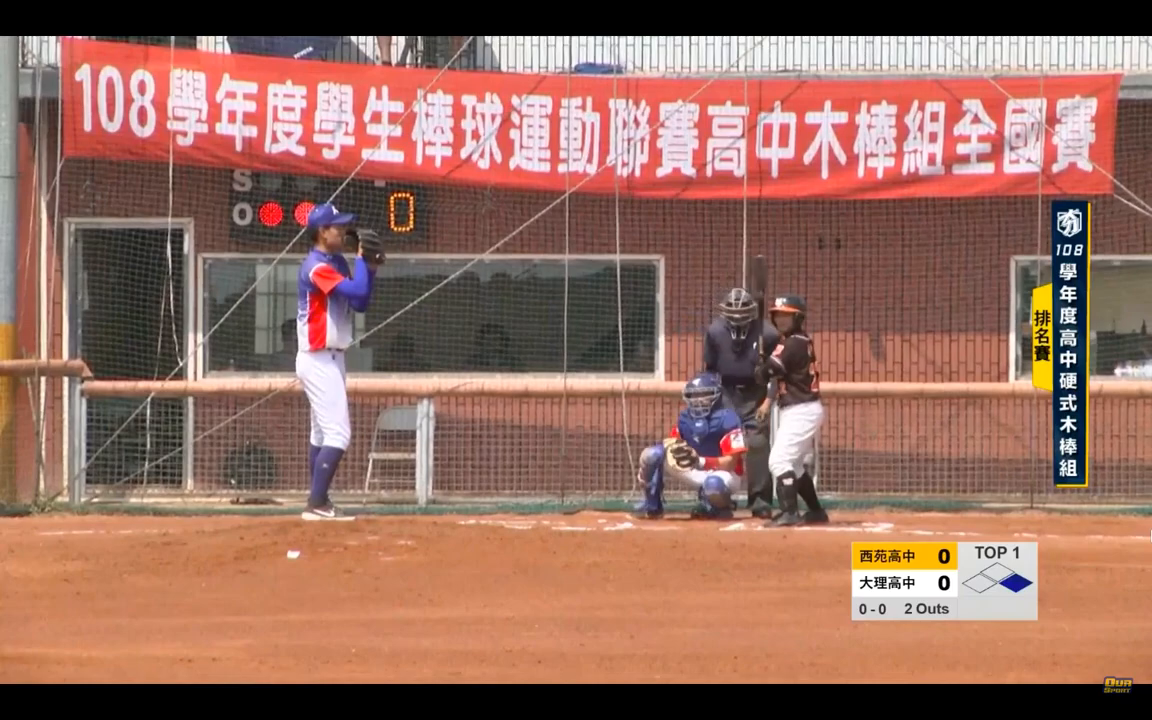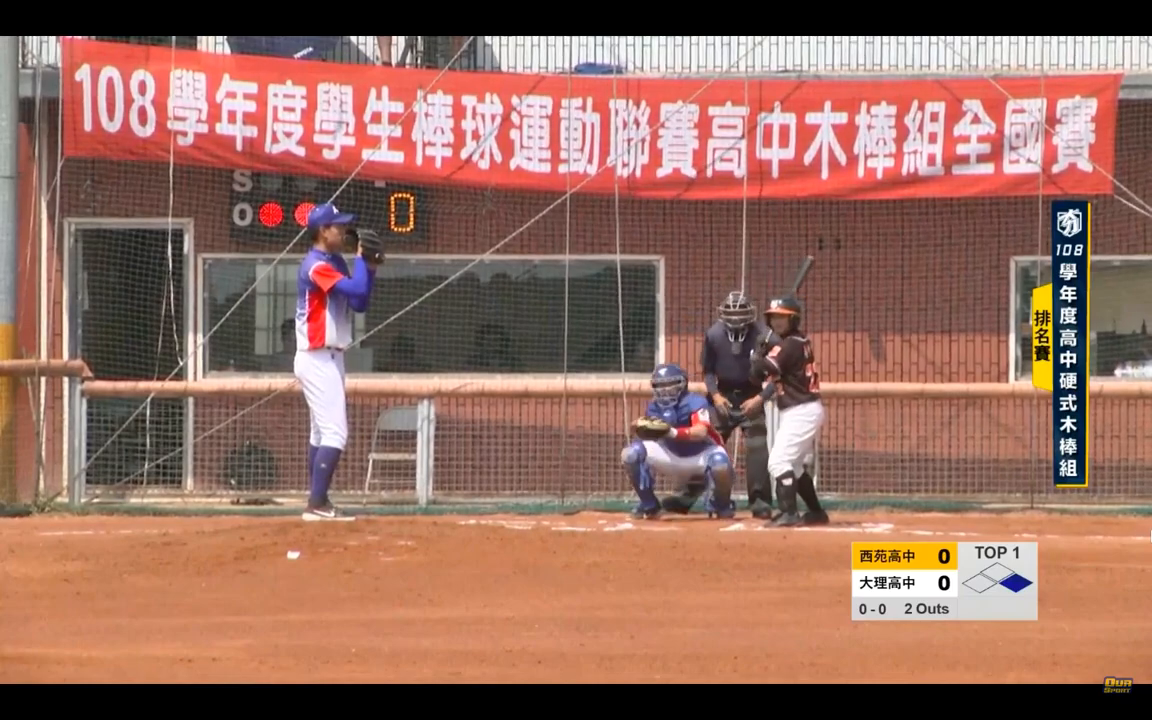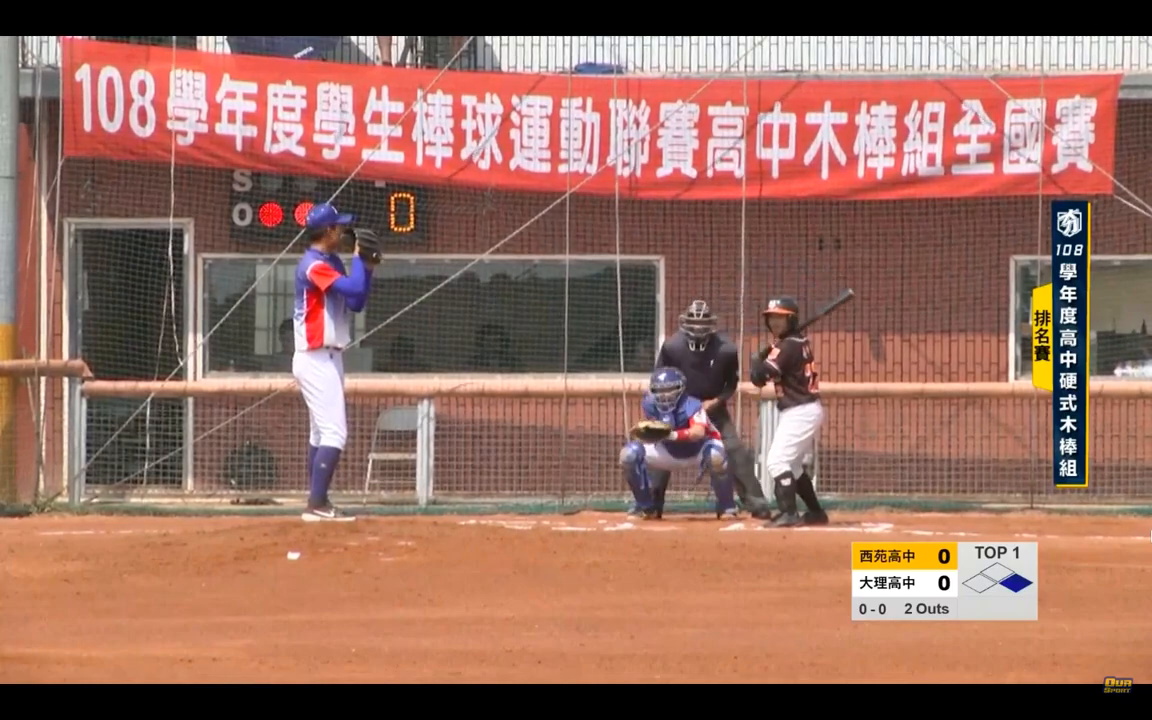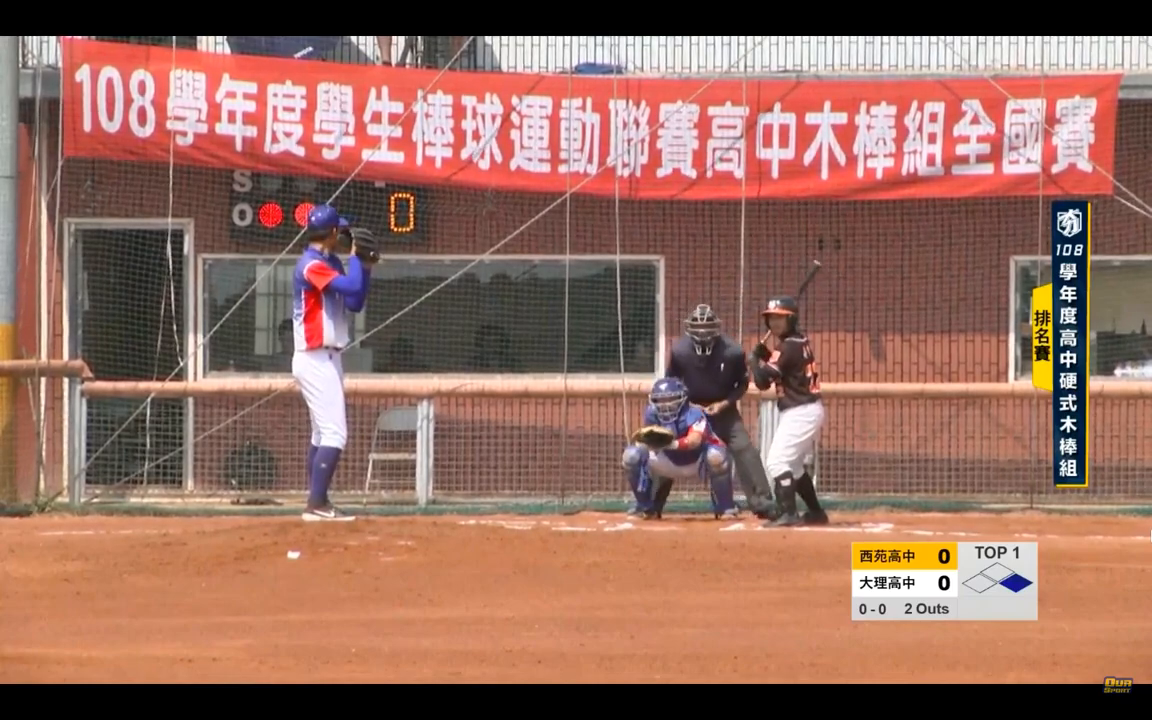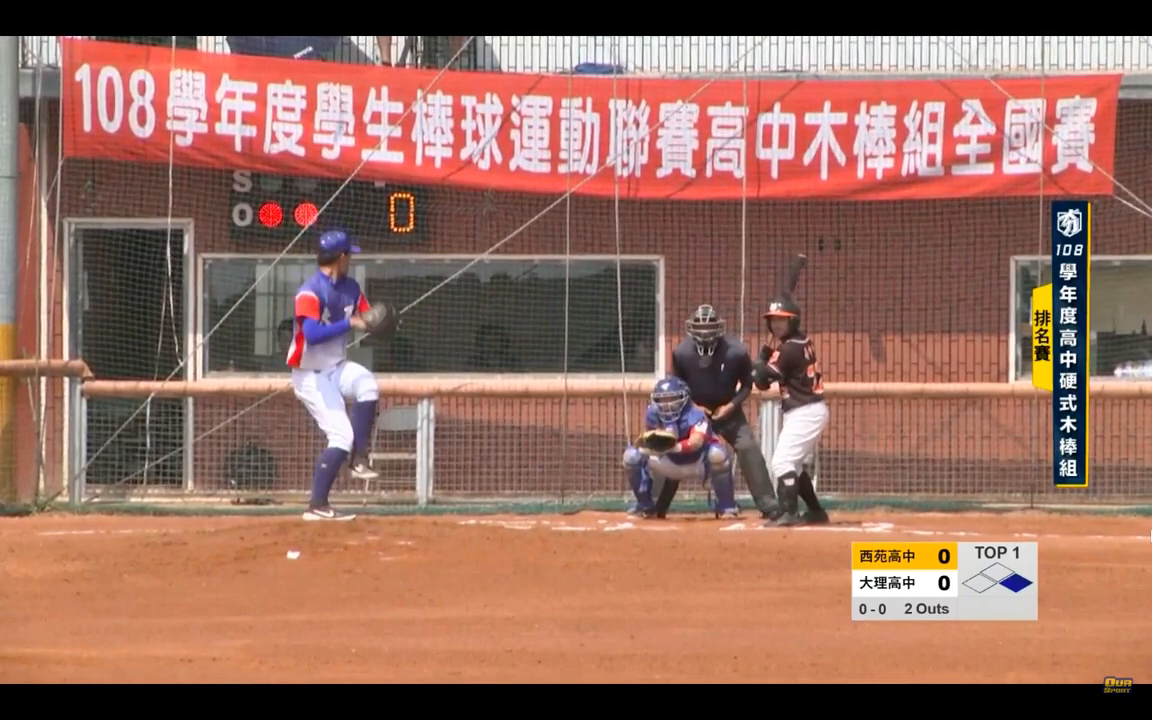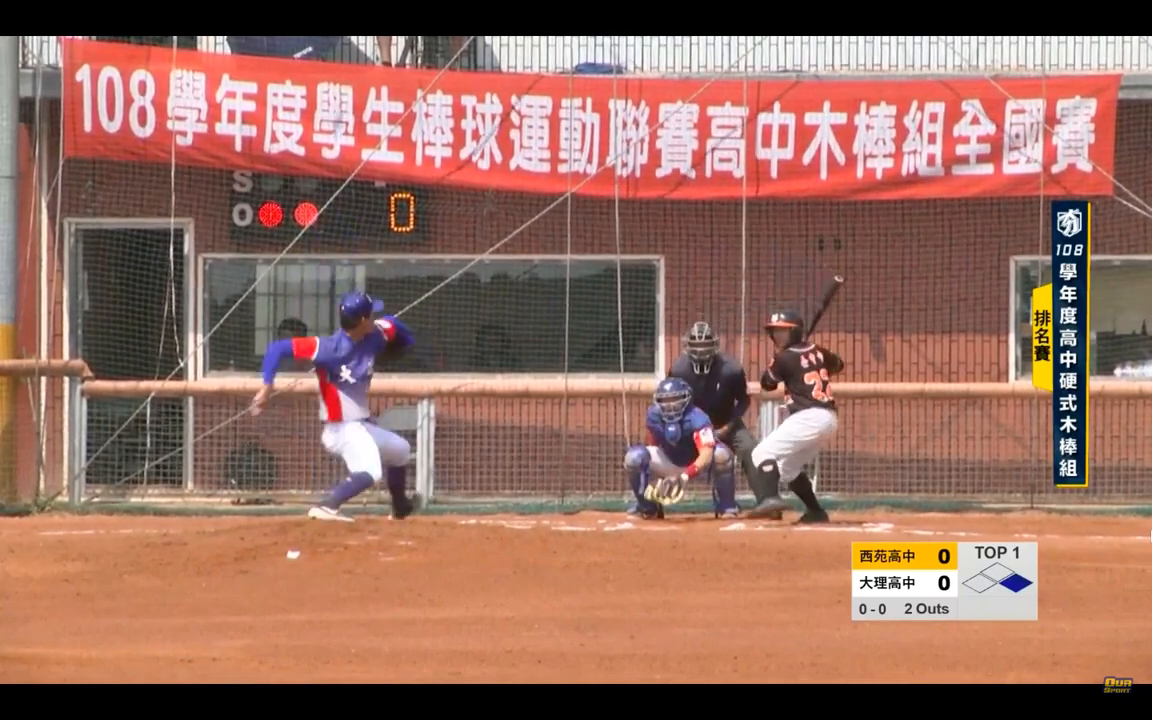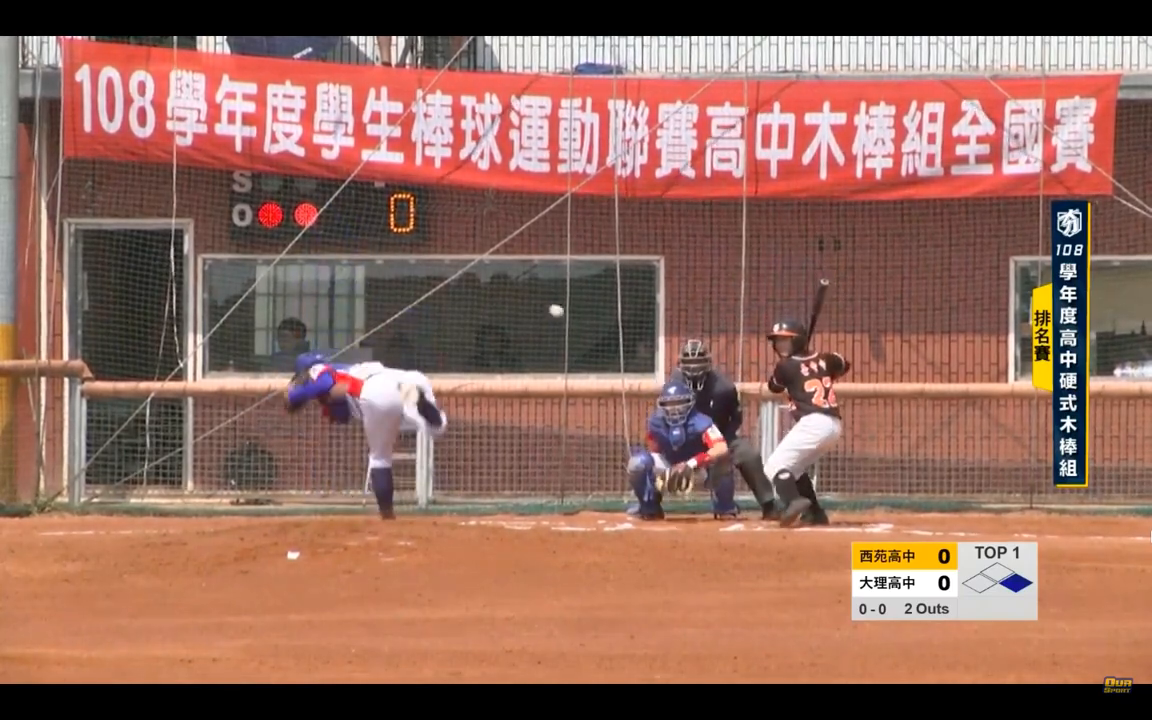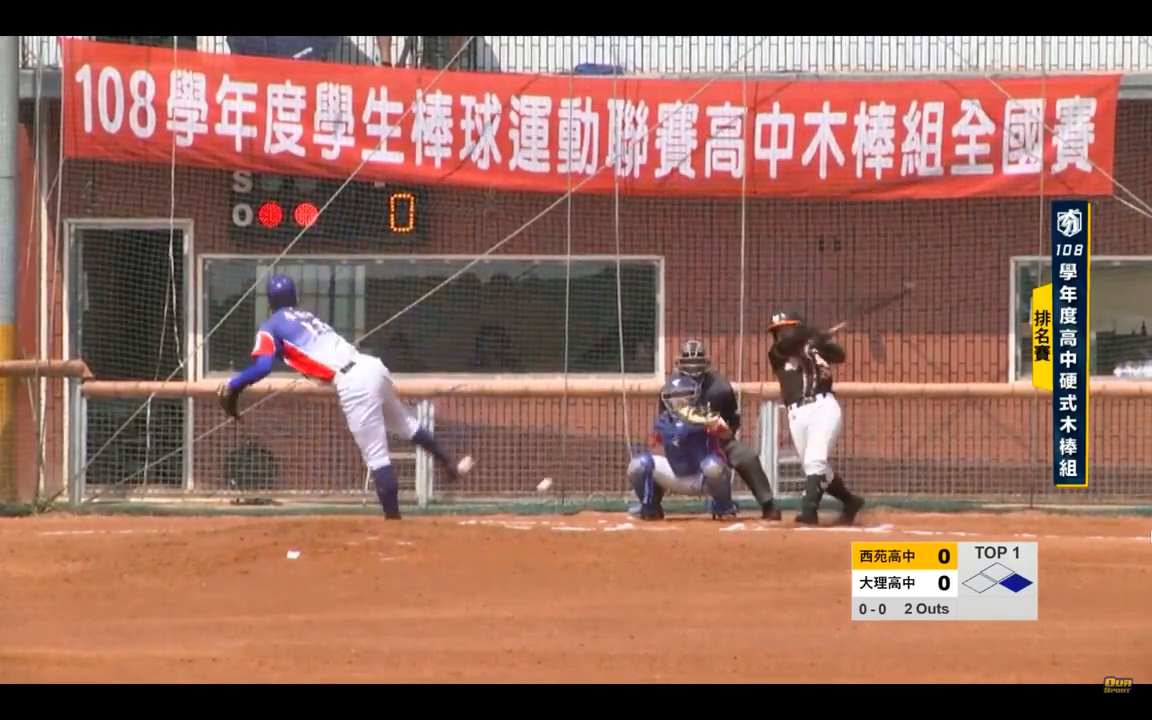
dt=0.4s
person 1, frame 1
left shoulder: (337, 263)
right shoulder: (316, 266)
left elbow: (360, 304)
right elbow: (357, 292)
left wrist: (370, 268)
right wrist: (361, 258)
left hip: (329, 359)
right hip: (319, 361)
left knee: (322, 434)
right knee: (337, 434)
left ankle: (319, 502)
right ankle: (316, 505)
person 1, frame 2
left shoulder: (336, 263)
right shoulder: (316, 265)
left elbow: (360, 304)
right elbow: (357, 290)
left wrist: (370, 267)
right wrist: (360, 257)
left hip: (329, 359)
right hip: (317, 360)
left knee: (322, 433)
right knee: (334, 433)
left ankle: (319, 502)
right ankle: (316, 505)
person 1, frame 3
left shoulder: (332, 263)
right shoulder: (314, 265)
left elbow: (356, 303)
right elbow: (354, 289)
left wrist: (367, 267)
right wrist: (357, 257)
left hip: (328, 359)
right hip: (316, 360)
left knee: (321, 433)
right knee: (334, 433)
left ankle: (319, 502)
right ankle: (316, 505)
person 1, frame 4
left shoulder: (331, 262)
right shoulder: (310, 264)
left elbow: (355, 304)
right elbow: (352, 287)
left wrist: (365, 267)
right wrist: (355, 256)
left hip: (328, 359)
right hip: (315, 360)
left knee: (324, 434)
right knee: (335, 434)
left ankle: (319, 501)
right ankle: (316, 505)
person 1, frame 5
left shoulder: (350, 286)
right shoulder: (310, 291)
left elbow: (366, 320)
right elbow: (313, 335)
right wrist: (350, 324)
left hip: (337, 367)
right hip: (310, 375)
left knee: (368, 387)
right knee: (341, 436)
left ankle: (358, 457)
right ankle: (317, 506)
person 1, frame 6
left shoulder: (374, 335)
right shoulder: (327, 348)
left elbow: (399, 333)
right elbow: (277, 347)
right wrist: (267, 386)
left hip: (361, 424)
right hip: (343, 427)
left knee: (401, 450)
right knee: (370, 472)
left ankle: (401, 506)
right ankle: (327, 507)
person 1, frame 7
left shoulder: (318, 369)
left elbow: (326, 383)
left wrist: (294, 394)
left hip: (377, 393)
right hip: (407, 381)
left knee: (379, 457)
right knee: (436, 426)
left ankle: (386, 514)
right ankle: (417, 398)
person 1, frame 8
left shoulder: (270, 327)
right shoulder: (307, 316)
left elbow: (263, 367)
left wrist: (232, 385)
left hip: (356, 385)
right hip: (371, 367)
left knee: (376, 456)
right knee: (405, 426)
left ankle: (393, 518)
right ankle: (450, 464)
person 2, frame 1
left shoulder: (792, 343)
right shoulder: (800, 341)
left elbow: (765, 374)
right elbow: (781, 370)
left wrist: (761, 365)
right wrist: (769, 361)
left hip: (800, 411)
right hip: (802, 410)
left knee: (779, 460)
right knee: (794, 464)
left ankle: (789, 513)
right ankle: (816, 511)
person 2, frame 2
left shoulder: (789, 345)
right shoulder: (800, 341)
left elbow: (759, 373)
right elbow: (780, 368)
left wrist: (760, 353)
right wrist: (768, 352)
left hip: (800, 412)
right hip: (806, 410)
left knee: (779, 461)
right knee: (793, 464)
left ankle: (789, 514)
right ankle: (816, 512)
person 2, frame 3
left shoulder: (787, 346)
right shoulder: (799, 341)
left elbow: (759, 377)
left wrist: (758, 359)
right wrist: (768, 357)
left hip: (799, 412)
right hip: (806, 410)
left knee: (777, 461)
right knee: (793, 465)
left ankle: (788, 513)
right ankle: (815, 511)
person 2, frame 4
left shoulder: (787, 346)
right shoulder: (800, 341)
left elbow: (762, 380)
left wrist: (756, 357)
right wrist: (766, 356)
left hip: (799, 413)
right hip: (809, 410)
left knee: (777, 462)
right knee: (793, 465)
left ankle: (788, 514)
right ankle: (816, 512)
person 2, frame 5
left shoulder: (788, 348)
right shoulder: (802, 342)
left elbow: (763, 381)
left wrist: (760, 360)
right wrist: (770, 356)
left hip: (804, 413)
right hip: (809, 411)
left knee: (782, 462)
right knee: (794, 464)
left ankle: (788, 514)
right ankle: (816, 512)
person 2, frame 6
left shoulder: (784, 357)
right shoulder: (817, 350)
left elbow: (767, 384)
right elbow: (838, 365)
left hip: (809, 417)
right hip: (827, 418)
left knee: (763, 453)
right knee: (789, 467)
right ankle: (816, 511)
person 2, frame 7
left shoulder: (786, 365)
right shoulder: (824, 359)
left elbow: (774, 386)
right elbow: (844, 365)
left hip: (815, 423)
right hip: (833, 425)
left knee: (775, 464)
right knee: (794, 468)
left ankle: (794, 502)
right ankle: (815, 512)
person 2, frame 8
left shoulder: (816, 347)
right shoulder: (778, 352)
left elbow: (839, 356)
right elbow: (787, 341)
left wrist: (822, 342)
right wrist: (811, 335)
left hip: (824, 407)
right hip: (798, 414)
left knee: (816, 460)
right knee: (815, 467)
left ankle: (808, 512)
right ankle: (851, 501)
person 3, frame 1
left shoulder: (767, 334)
right shoulder: (715, 331)
right elbow: (710, 368)
left wrist: (769, 399)
left hip: (755, 395)
right hip: (726, 394)
left knee: (758, 446)
left ankle: (760, 500)
person 3, frame 2
left shoulder: (764, 337)
right shoulder: (714, 335)
right elbow: (708, 370)
left wrist: (760, 399)
right wrist: (714, 395)
left hip: (751, 398)
right hip: (722, 396)
left knee: (757, 447)
left ankle: (760, 501)
right ankle: (688, 496)
person 3, frame 3
left shoulder: (725, 349)
right shoulder: (672, 346)
left elbow: (732, 384)
left wrist: (715, 401)
left hip: (715, 405)
left knee: (736, 449)
left ankle: (756, 502)
right ankle: (653, 504)
person 3, frame 4
left shoulder: (733, 351)
right shoulder: (680, 350)
left elbow: (743, 383)
left wrist: (725, 403)
left hip: (723, 409)
left knee: (744, 450)
left ankle: (763, 504)
person 3, frame 5
left shoulder: (736, 351)
right shoulder: (682, 352)
left elbow: (747, 384)
left wrist: (731, 405)
left hip: (728, 410)
left knee: (749, 449)
left ankle: (769, 506)
person 3, frame 6
left shoulder: (731, 368)
right shoulder: (679, 368)
left elbow: (744, 400)
left wrist: (727, 427)
left hip: (727, 422)
left knee: (750, 451)
left ankle: (770, 503)
person 3, frame 7
left shoulder: (724, 386)
left elbow: (737, 418)
left wrist: (722, 440)
left hip: (720, 435)
left knee: (751, 456)
left ankle: (769, 506)
person 3, frame 8
left shoulder: (720, 388)
left elbow: (734, 420)
left wrist: (719, 441)
left hip: (717, 438)
left knee: (748, 457)
left ankle: (768, 506)
person 4, frame 1
left shoulder: (727, 419)
right shoulder: (686, 416)
left elbow: (732, 462)
right elbow: (670, 443)
left wrist: (701, 461)
left hip: (722, 471)
right hip: (694, 470)
left knee: (713, 485)
right knee: (651, 454)
left ankle: (721, 507)
right ankle: (652, 507)
person 4, frame 2
left shoulder: (695, 402)
right shoulder: (654, 407)
left elbow: (701, 432)
right elbow: (652, 437)
left wrist: (672, 432)
left hip: (702, 455)
right hip: (673, 455)
left knee: (721, 464)
right knee: (630, 453)
left ankle: (721, 506)
right ankle: (649, 507)
person 4, frame 3
left shoulder: (691, 405)
right shoulder: (650, 405)
left elbow: (699, 433)
left wrist: (673, 435)
left hip: (698, 449)
right hip: (669, 451)
left knee: (716, 456)
right knee: (629, 454)
left ankle: (726, 507)
right ankle: (645, 507)
person 4, frame 4
left shoulder: (694, 415)
right shoulder: (652, 414)
left elbow: (695, 440)
left wrist: (673, 444)
left hip: (698, 462)
right hip: (670, 462)
left knee: (715, 455)
right knee: (631, 455)
left ankle: (726, 508)
right ankle: (646, 508)
person 4, frame 5
left shoulder: (695, 415)
right shoulder: (652, 414)
left elbow: (696, 441)
left wrist: (676, 447)
left hip: (699, 463)
right hip: (670, 463)
left knee: (717, 453)
right knee: (632, 455)
left ankle: (726, 507)
right ankle: (646, 507)
person 4, frame 6
left shoulder: (697, 418)
right shoulder: (654, 416)
left elbow: (706, 455)
right elbow: (653, 445)
left wrist: (684, 477)
left hip: (697, 465)
right hip: (670, 463)
left knee: (721, 453)
right knee: (634, 457)
left ankle: (726, 507)
right ankle: (646, 507)
person 4, frame 7
left shoulder: (700, 422)
right shoulder: (656, 422)
left elbow: (722, 449)
right elbow: (654, 451)
left wrist: (691, 463)
left hip: (699, 471)
right hip: (671, 471)
left knee: (720, 457)
right knee: (637, 462)
left ankle: (725, 508)
right ankle: (649, 509)
person 4, frame 8
left shoulder: (703, 417)
right shoulder: (662, 421)
left elbow: (726, 433)
left wrist: (711, 424)
left hip: (702, 479)
right hip: (674, 476)
left knee: (713, 466)
right knee: (639, 463)
left ankle: (723, 508)
right ankle: (650, 508)
